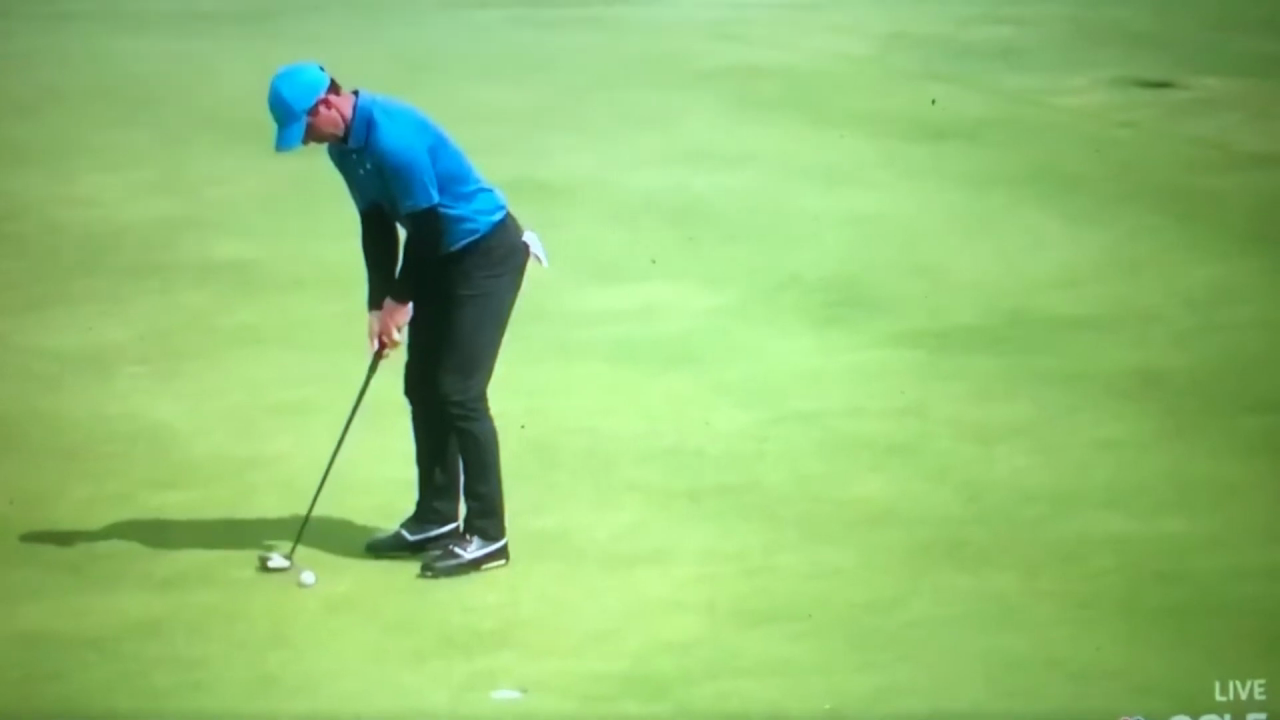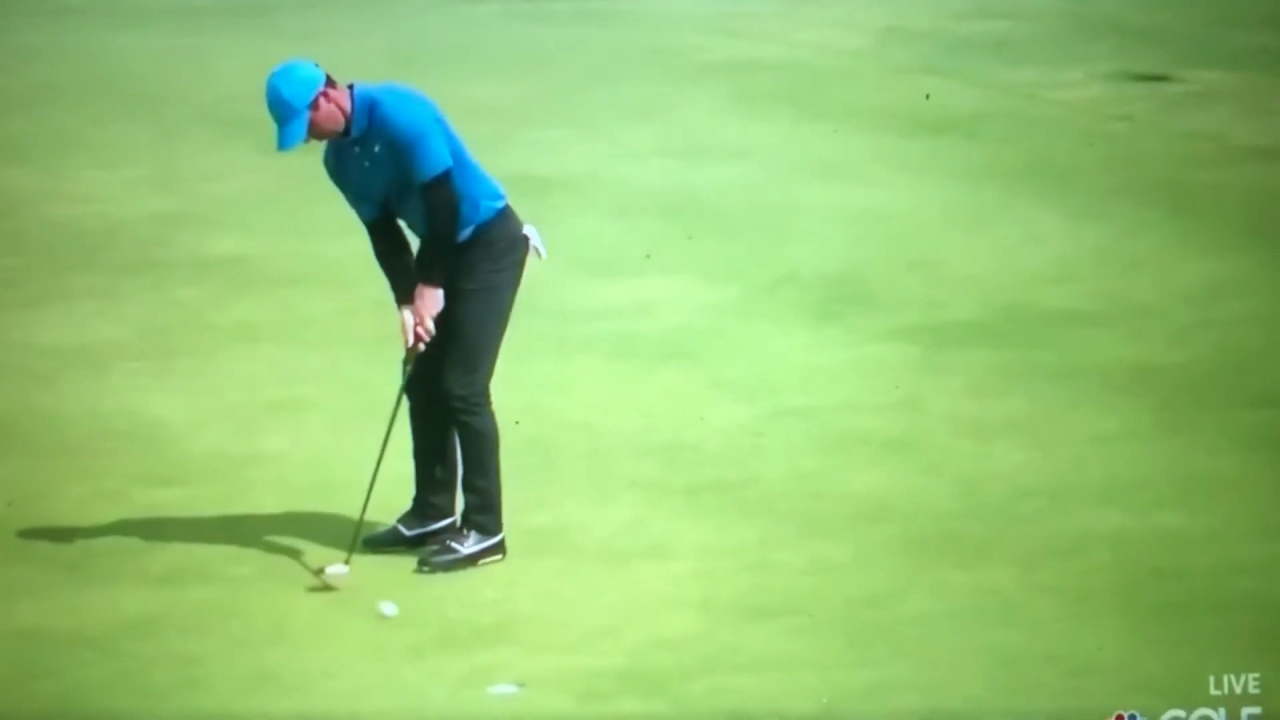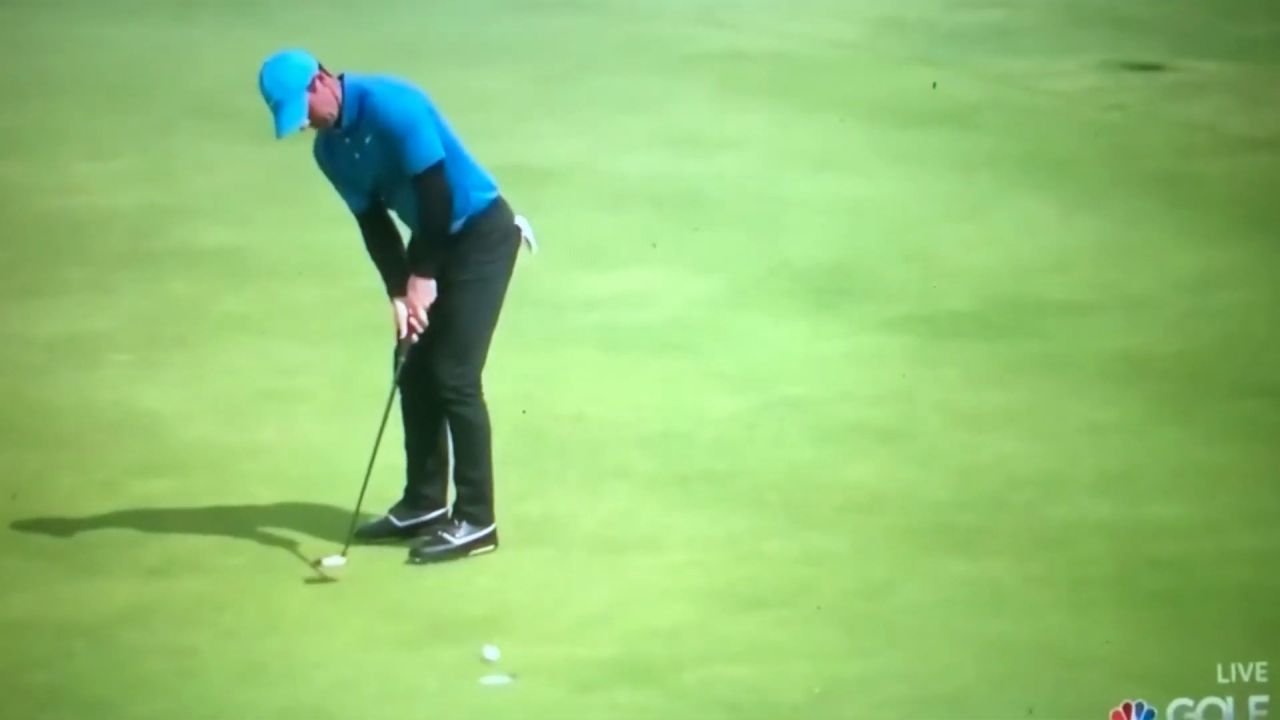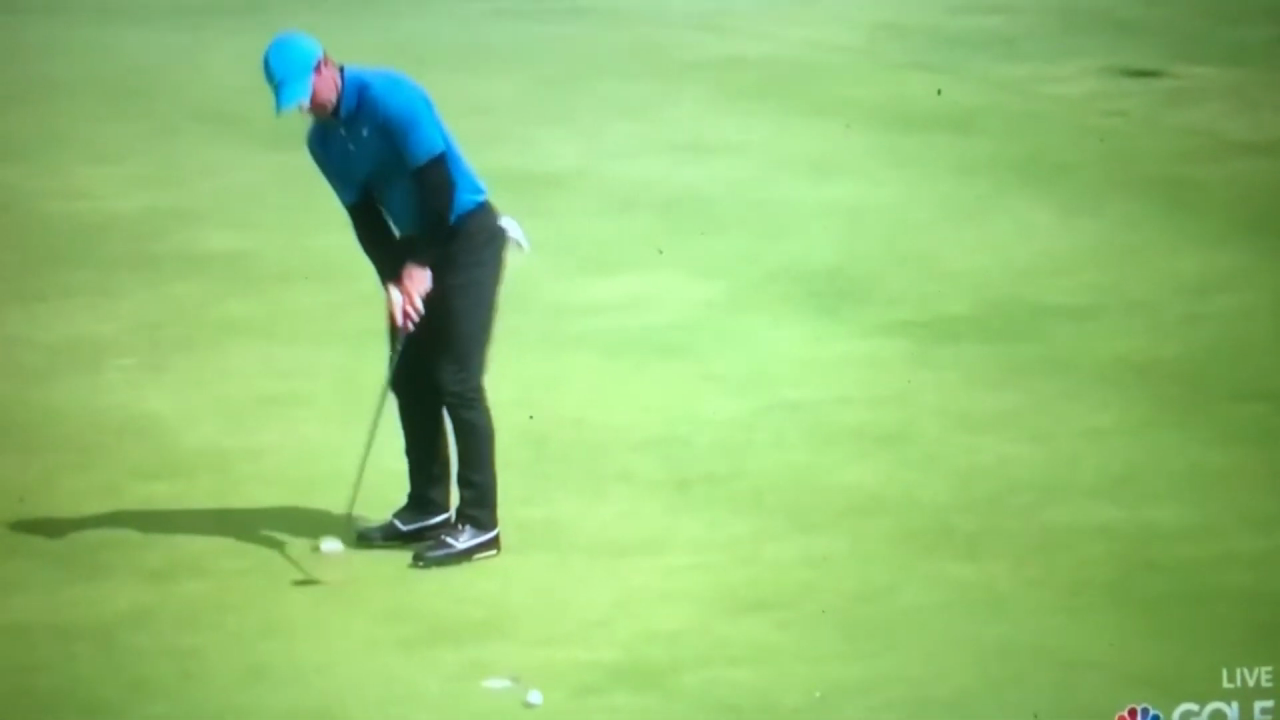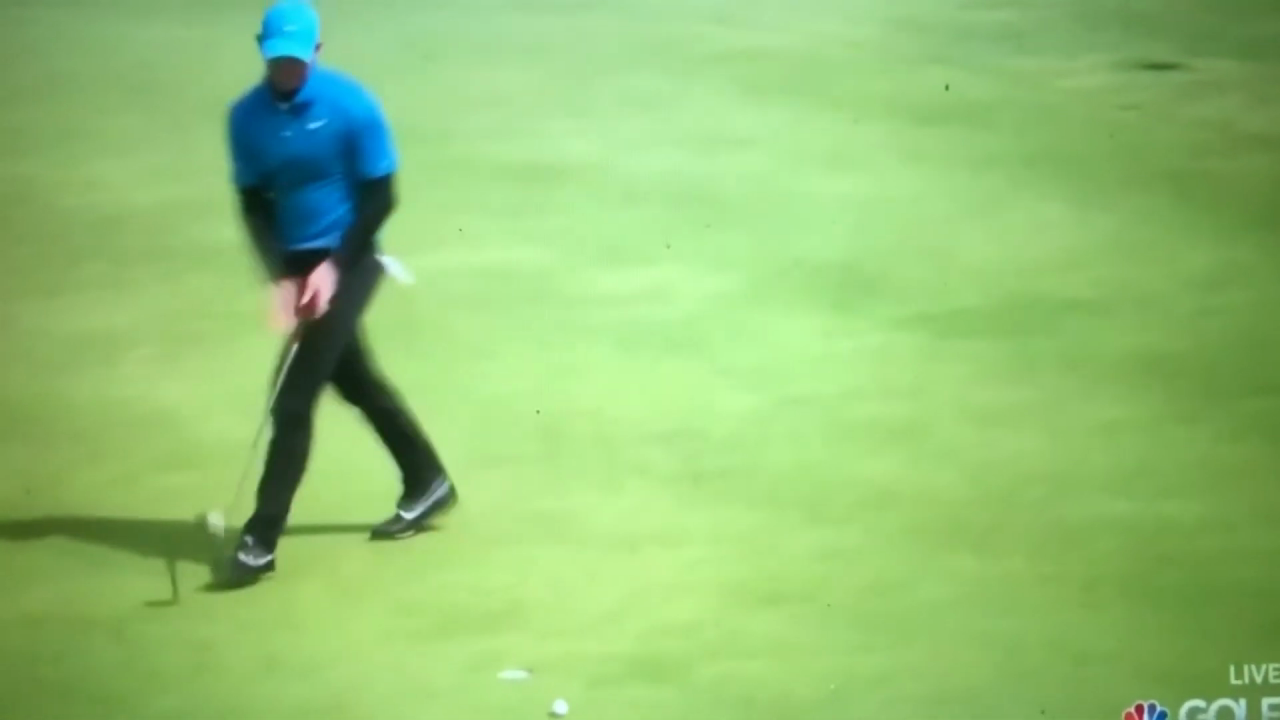
dt=0.7s
person 1, frame 1
left shoulder: (392, 137)
right shoulder: (344, 147)
left elbow: (425, 226)
right elbow: (376, 225)
left wrist: (400, 300)
right wrist: (377, 304)
left hip: (486, 252)
right hip: (443, 256)
left knee: (459, 392)
right knee: (422, 387)
left ankle: (487, 535)
right ankle: (437, 517)
person 1, frame 2
left shoulder: (397, 112)
right shoulder: (339, 158)
left elbow: (444, 199)
right elbow: (383, 231)
left wrist: (430, 285)
right wrist: (406, 301)
left hip: (488, 242)
right hip: (442, 247)
left knee: (462, 386)
right knee: (423, 382)
left ankle: (484, 529)
right ankle: (433, 512)
person 1, frame 3
left shoulder: (389, 103)
right shoulder: (329, 148)
left elbow: (436, 189)
right elbow: (373, 222)
left wrist: (423, 276)
right wrist: (398, 292)
left hip: (480, 233)
right hip: (433, 238)
left knee: (453, 376)
right knee: (414, 371)
left ankle: (476, 520)
right ankle: (425, 503)
person 1, frame 4
left shoulder: (391, 97)
right shoulder: (323, 139)
left elbow: (439, 183)
right elbow: (364, 215)
left wrist: (419, 265)
right wrist: (392, 281)
left hip: (466, 236)
right hip: (418, 245)
left knee: (456, 382)
right knee: (411, 378)
left ankle: (479, 524)
right ankle: (429, 507)
person 1, frame 5
left shoulder: (351, 106)
right shoulder: (245, 115)
left elbow: (380, 196)
right elbow: (256, 206)
left wrist: (332, 267)
right wrist: (279, 279)
left hip: (344, 264)
right hip: (294, 266)
left knee: (295, 397)
right knee: (354, 380)
left ankle: (263, 539)
right ankle: (427, 483)
